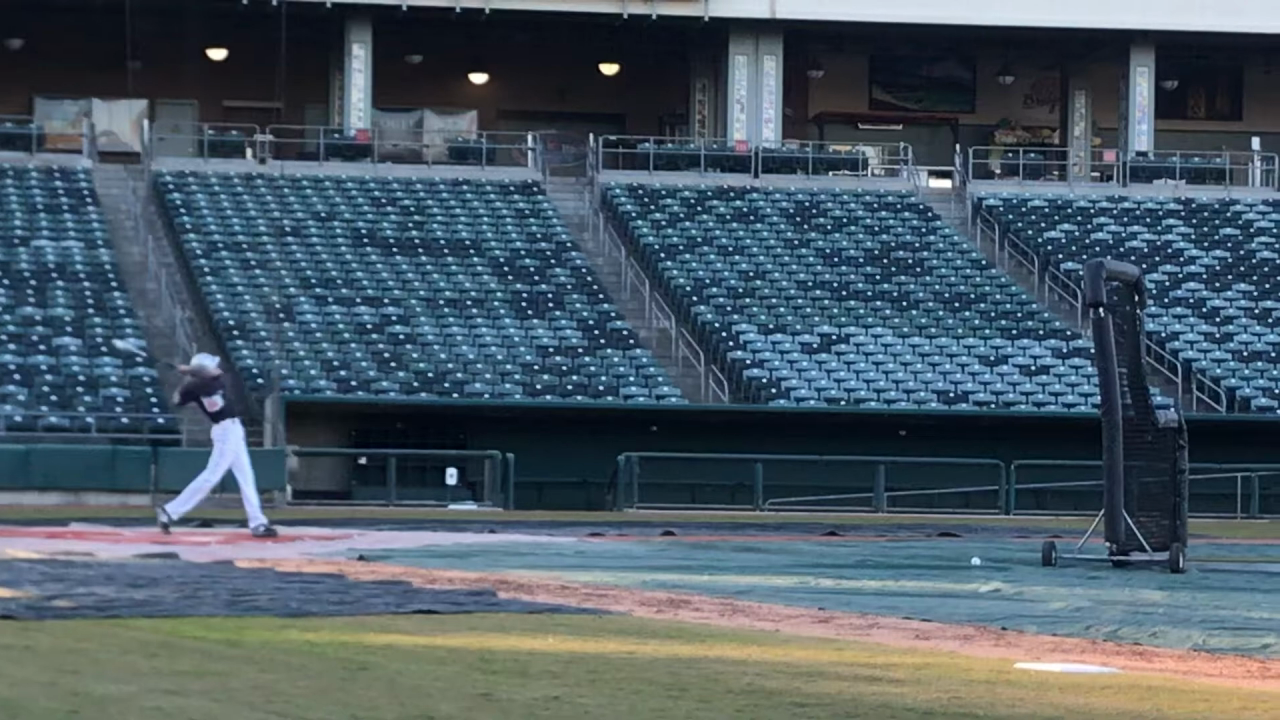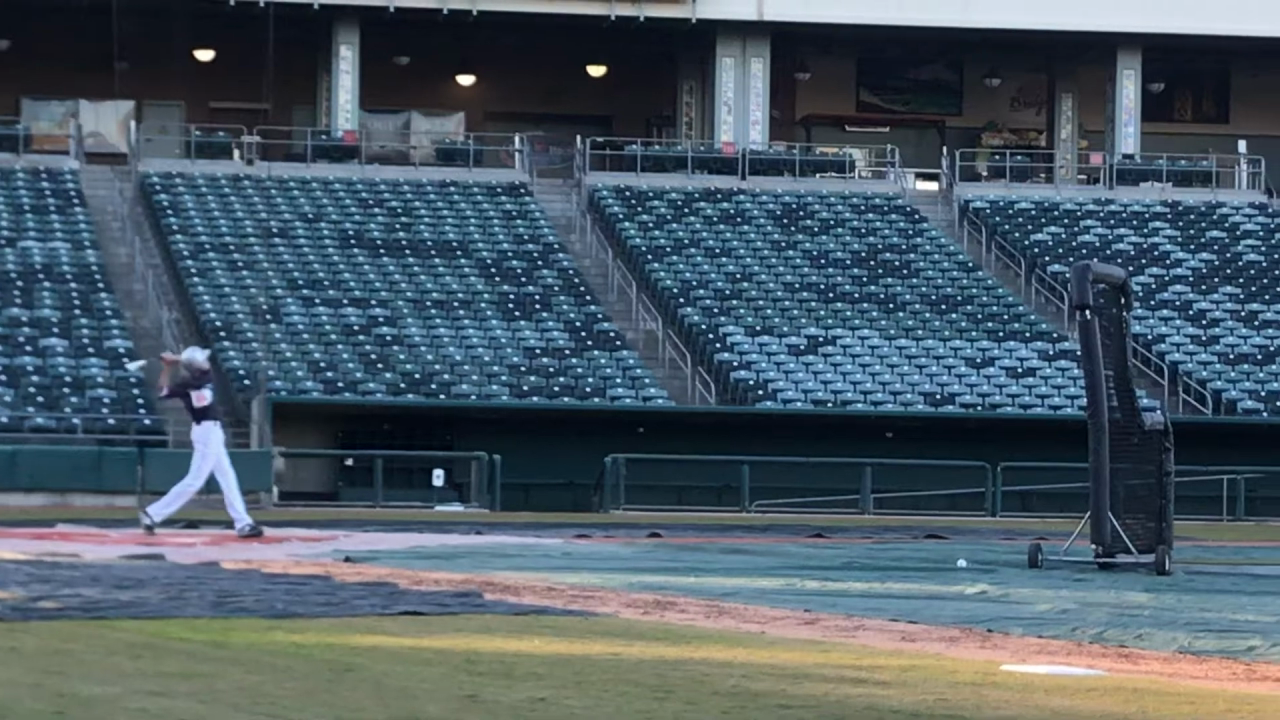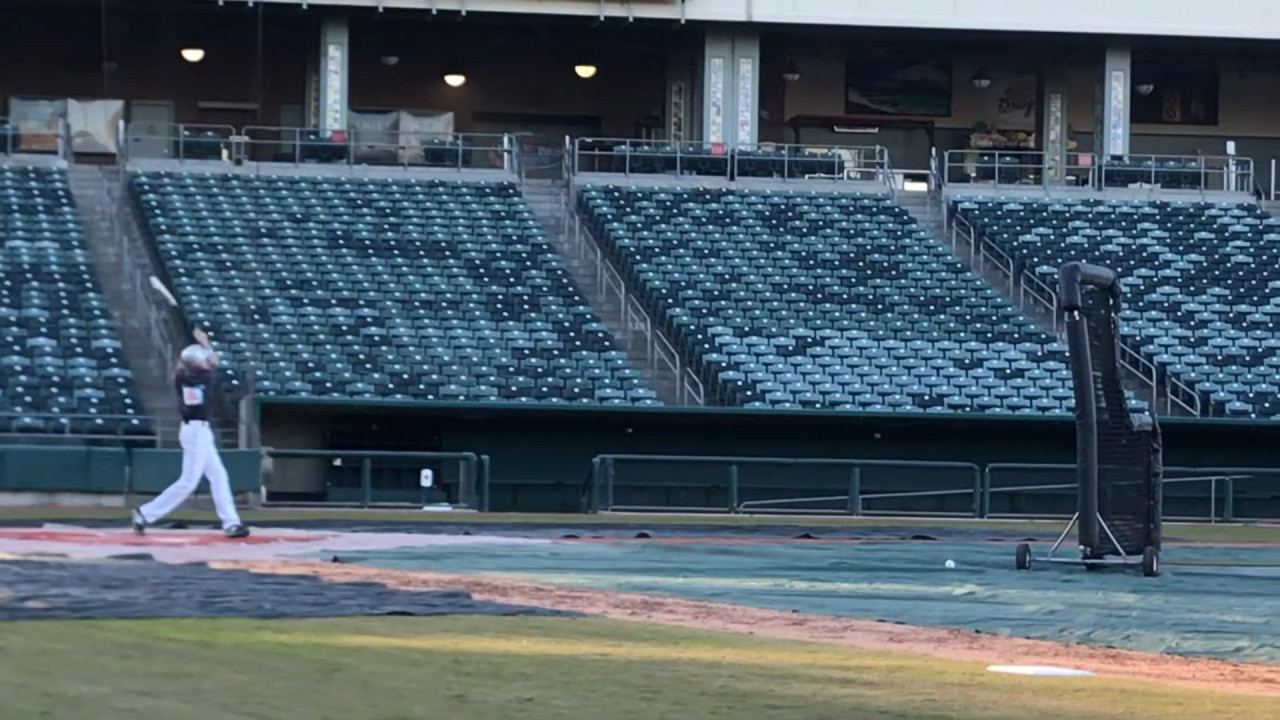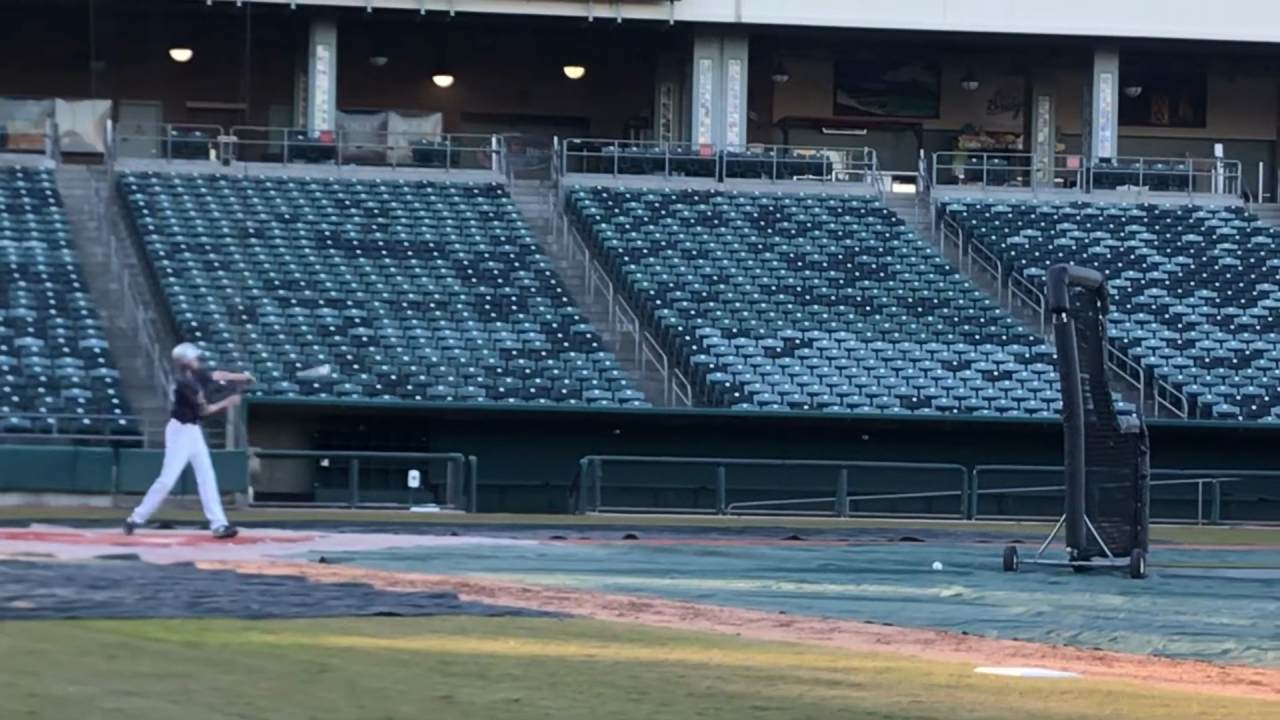
dt=0.3s
person 1, frame 1
left shoulder: (193, 387)
right shoulder: (218, 382)
left elbow: (176, 400)
left wrist: (190, 374)
right wrist: (189, 370)
left hip: (229, 430)
right hip: (228, 430)
left knee: (246, 476)
right knee: (211, 476)
left ankle: (257, 523)
right ankle: (170, 512)
person 1, frame 2
left shoulder: (184, 384)
right shoulder: (206, 377)
left elbow: (162, 390)
left wrist: (168, 365)
right wrist: (175, 359)
left hip: (207, 431)
right hip: (209, 432)
left knee: (228, 478)
right knee: (194, 481)
left ankle: (243, 524)
right ankle: (152, 514)
person 1, frame 3
left shoulder: (181, 377)
right shoulder: (205, 376)
left elbow: (181, 365)
right elbow: (214, 360)
left wrist: (199, 346)
right wrist: (204, 341)
left hip: (196, 430)
right hip: (197, 431)
left knee: (218, 475)
right knee: (188, 483)
left ankle: (230, 523)
right ankle: (146, 514)
person 1, frame 4
left shoulder: (194, 374)
right shoulder: (186, 383)
left elbow: (216, 376)
right elbow: (205, 410)
left wrist: (242, 377)
right wrist: (227, 402)
left hip: (193, 430)
right hip: (180, 431)
left knee: (207, 476)
right knee: (167, 479)
left ankle: (218, 524)
right ankle: (137, 517)
